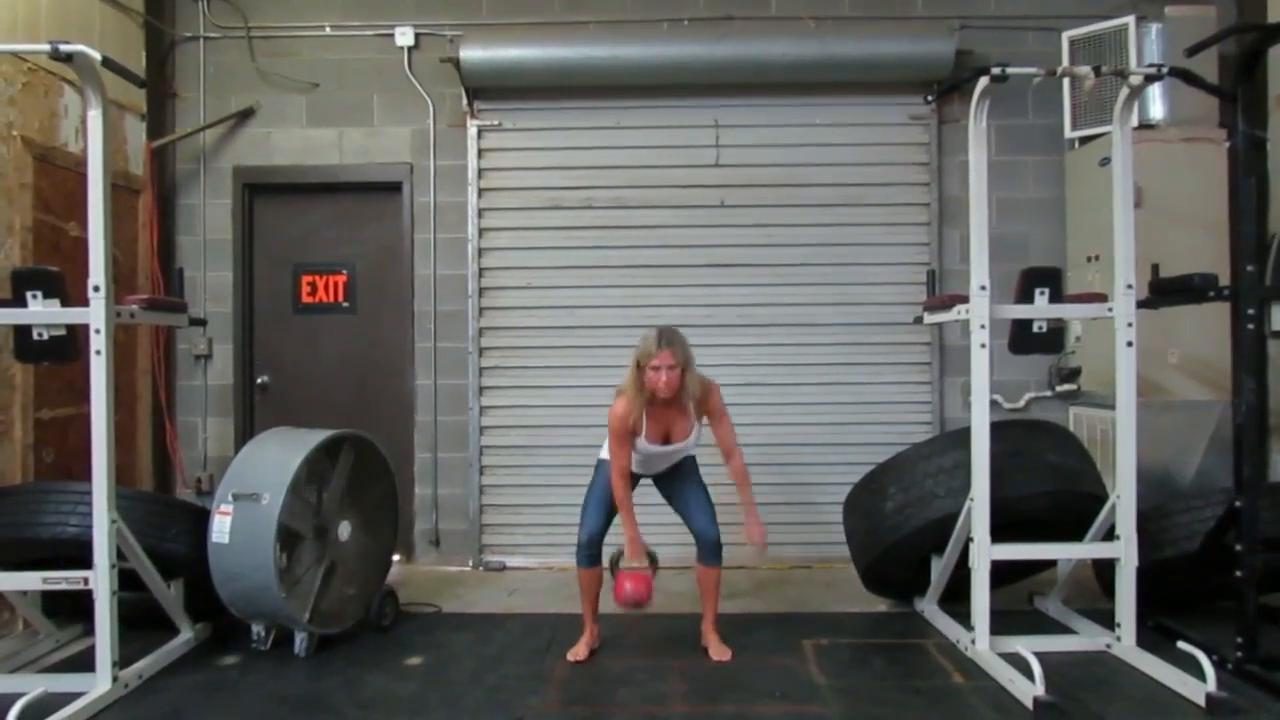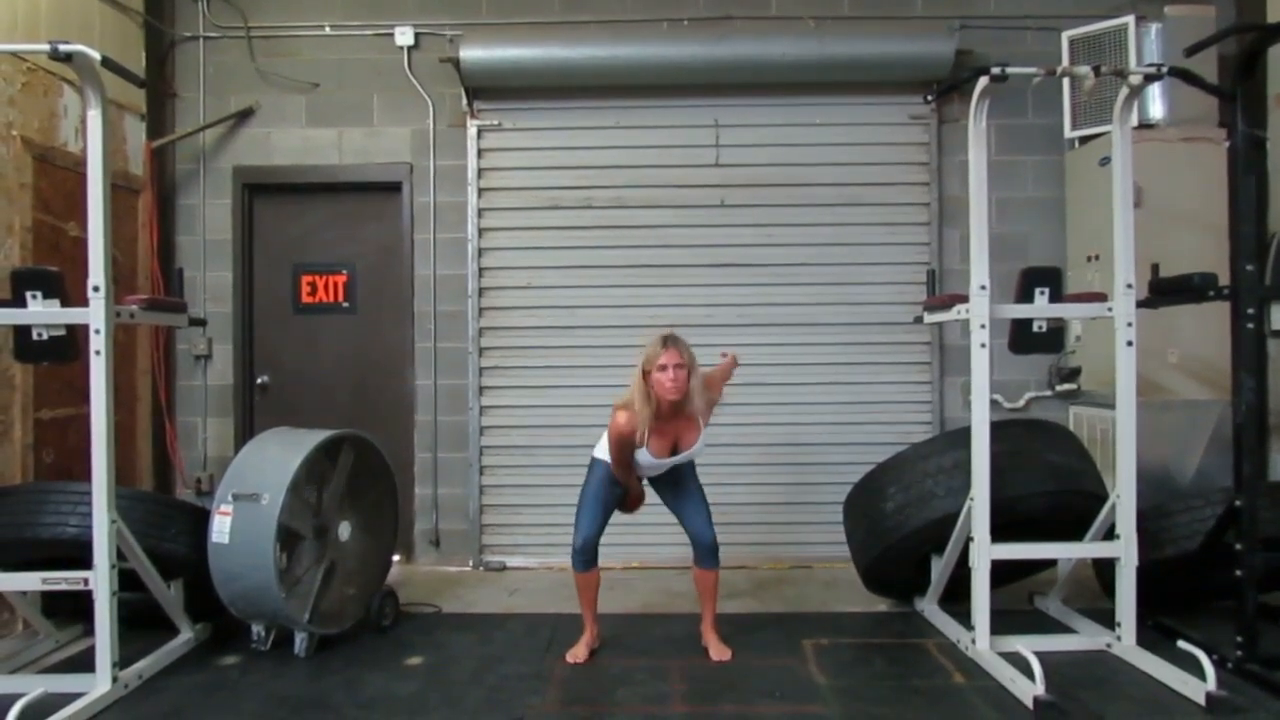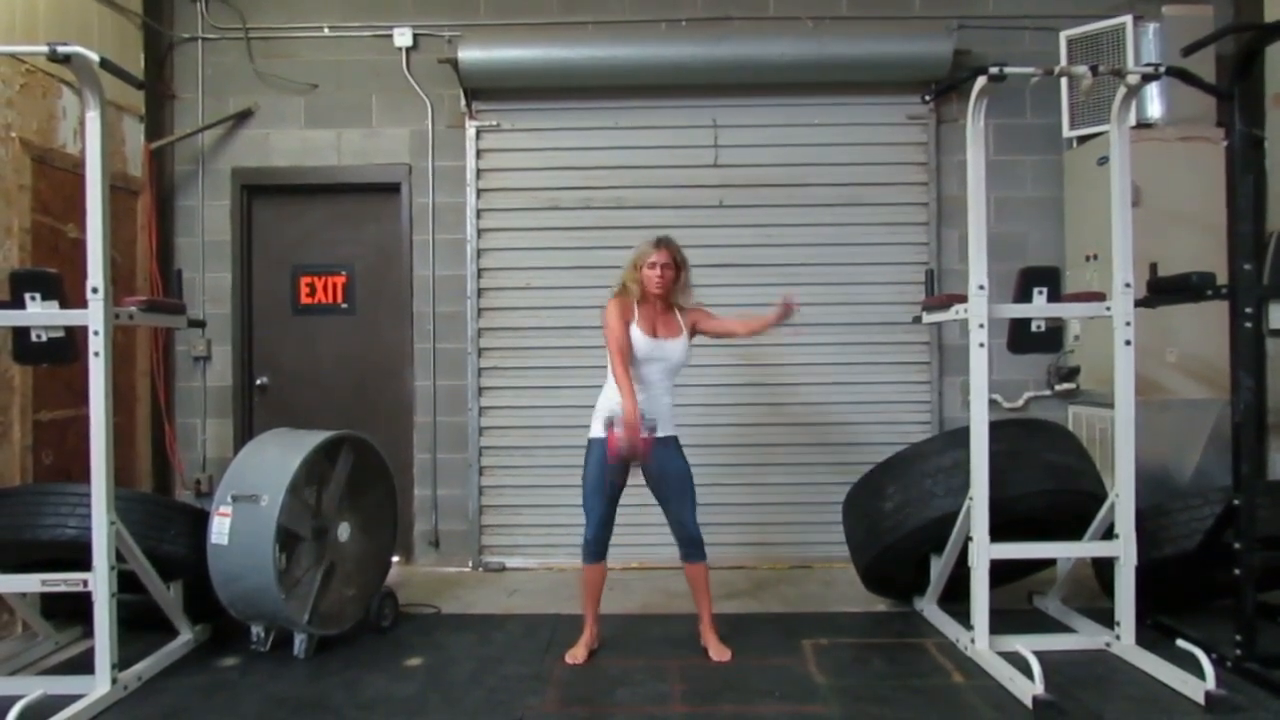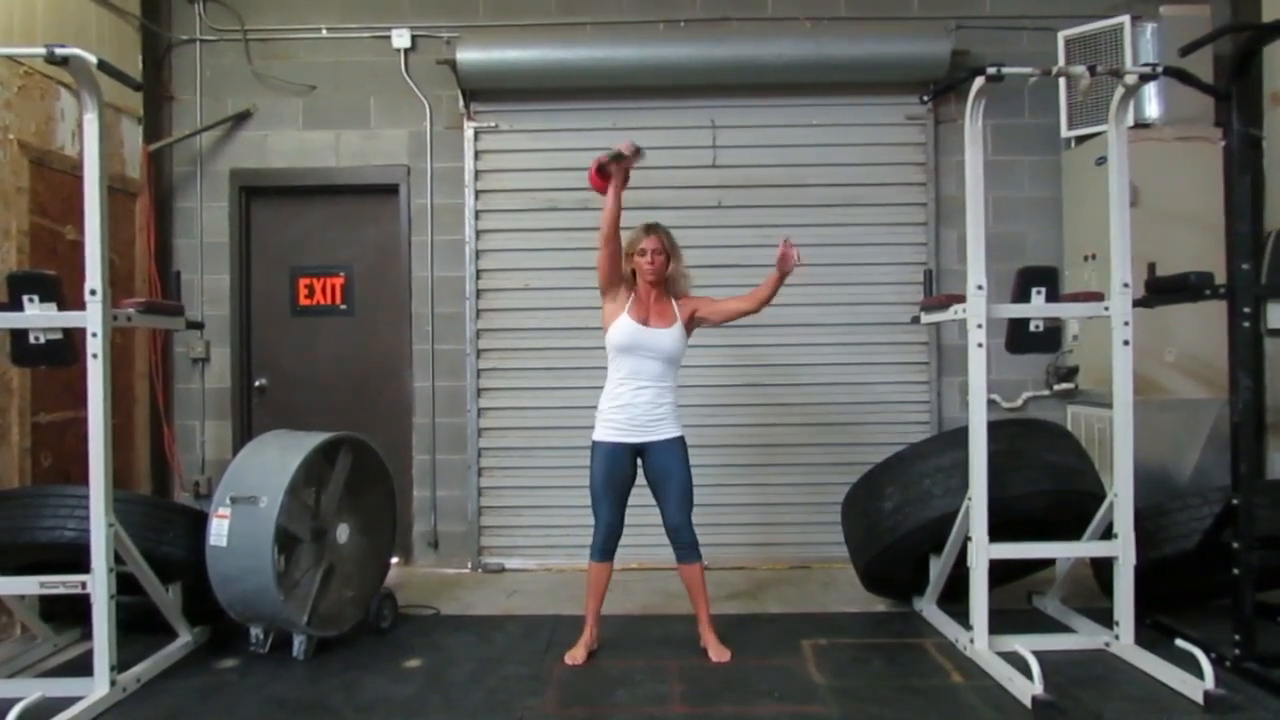
dt=0.4s
person 1, frame 1
left shoulder: (704, 393)
right shoulder: (625, 406)
left elbow: (731, 454)
right elbow: (618, 476)
left wrist: (750, 513)
right wrist: (631, 537)
left hip: (676, 464)
right hip: (625, 463)
left knee: (708, 535)
right knee: (588, 537)
left ankle: (710, 630)
right ankle: (590, 632)
person 1, frame 2
left shoulder: (705, 395)
right shoulder: (626, 420)
left elbow: (724, 370)
right elbow: (621, 466)
left wrist: (730, 361)
right wrist: (633, 489)
left hip: (675, 468)
right hip: (613, 466)
left knee: (706, 540)
right knee: (584, 543)
left ankle: (709, 631)
right ankle: (589, 633)
person 1, frame 3
left shoulder: (687, 317)
right shoulder: (620, 308)
left elbow: (740, 328)
right elbow: (618, 364)
left wrist: (778, 315)
right wrist: (629, 408)
left hip: (661, 435)
right hip: (610, 432)
left knee: (688, 531)
right knee: (597, 535)
left ankle: (707, 630)
right ankle: (589, 632)
person 1, frame 4
left shoulder: (686, 309)
right shoulder: (616, 295)
left elbow: (748, 304)
right elbow: (608, 239)
left wrist: (779, 274)
right wrist: (616, 185)
left hip: (664, 435)
right hip: (613, 434)
left knee: (681, 529)
right knee: (606, 533)
left ankle: (707, 630)
right ankle: (588, 633)
